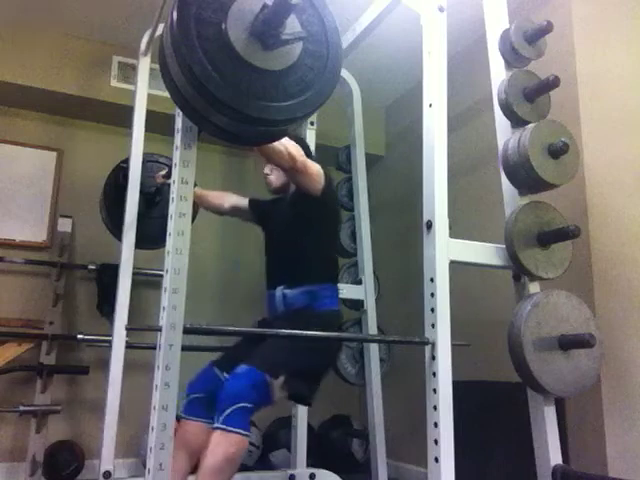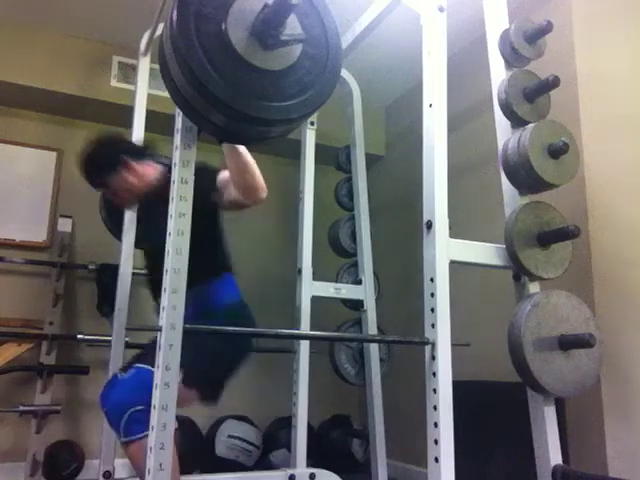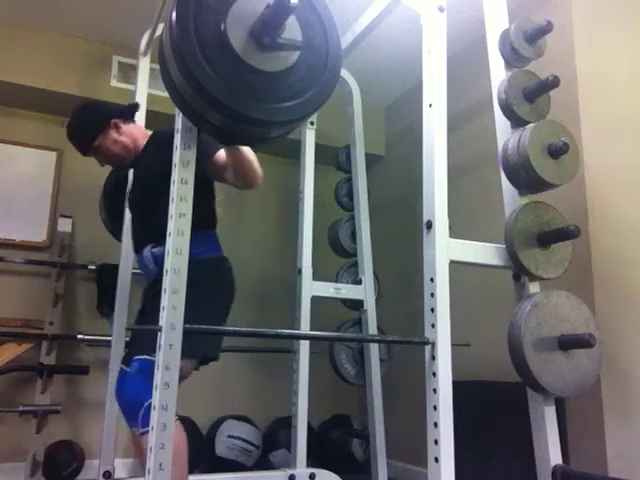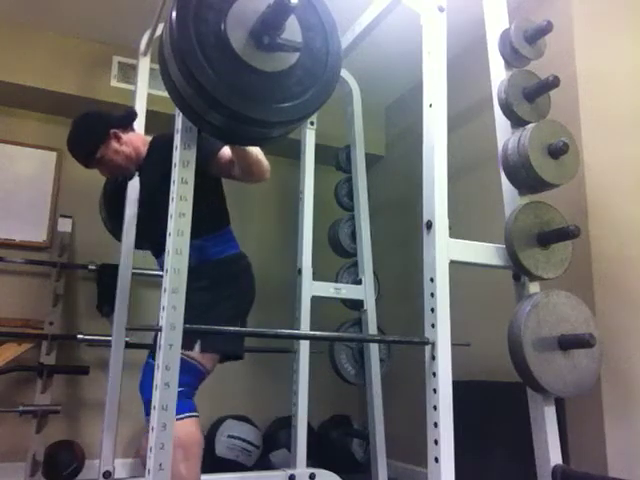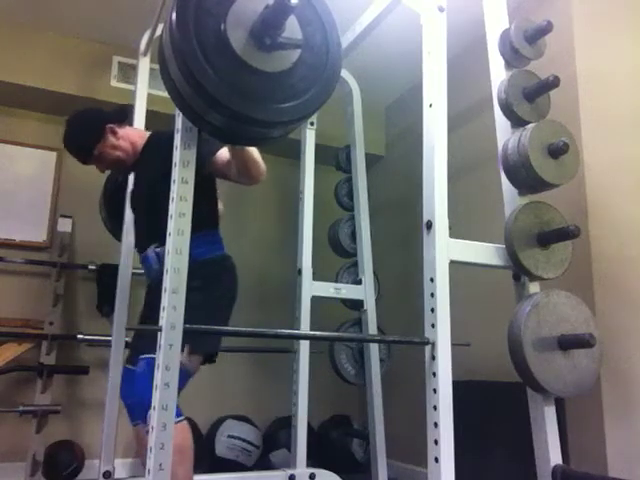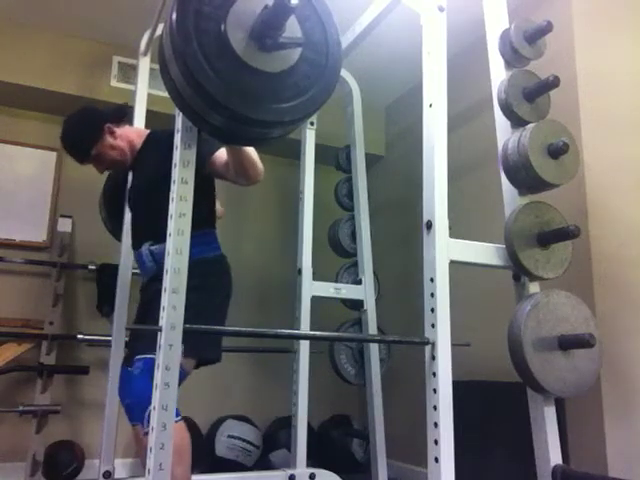
dt=0.5s
person 1, frame 1
left shoulder: (316, 193)
right shoulder: (276, 209)
left elbow: (293, 159)
right elbow: (227, 204)
left hip: (311, 322)
right hip: (279, 322)
left knee: (238, 395)
right knee: (202, 392)
person 1, frame 2
left shoulder: (188, 182)
right shoulder: (149, 205)
left elbow: (253, 193)
left wrist: (227, 137)
left hip: (219, 322)
right hip: (188, 323)
left knee: (127, 398)
right knee: (117, 397)
person 1, frame 3
left shoulder: (176, 145)
right shoulder: (141, 167)
left elbow: (248, 177)
left hip: (197, 281)
right hip: (167, 283)
left knee: (143, 393)
right knee: (133, 391)
person 1, frame 4
left shoulder: (179, 147)
right shoulder: (146, 174)
left elbow: (257, 171)
left hip: (218, 280)
right hip: (190, 283)
right knee: (156, 389)
person 1, frame 5
left shoulder: (177, 144)
right shoulder: (141, 168)
left elbow: (252, 173)
left hip: (202, 280)
left knee: (151, 393)
right knee: (137, 389)
person 1, frame 6
left shoulder: (175, 143)
right shoulder: (138, 169)
left elbow: (249, 174)
right elbow: (212, 208)
left hip: (196, 279)
right hip: (163, 283)
left knee: (148, 391)
right knee: (136, 389)
